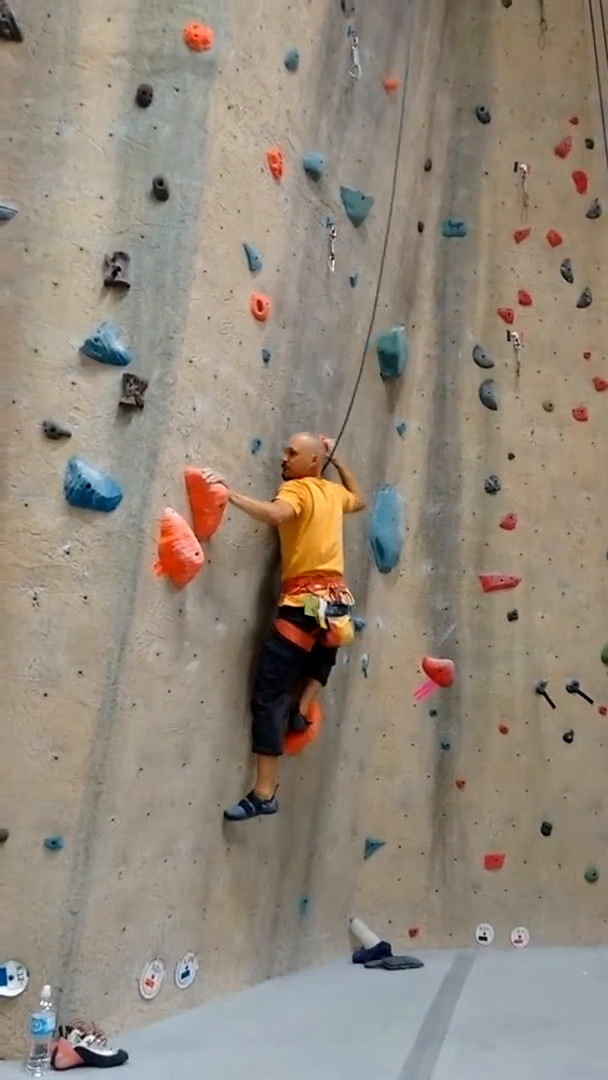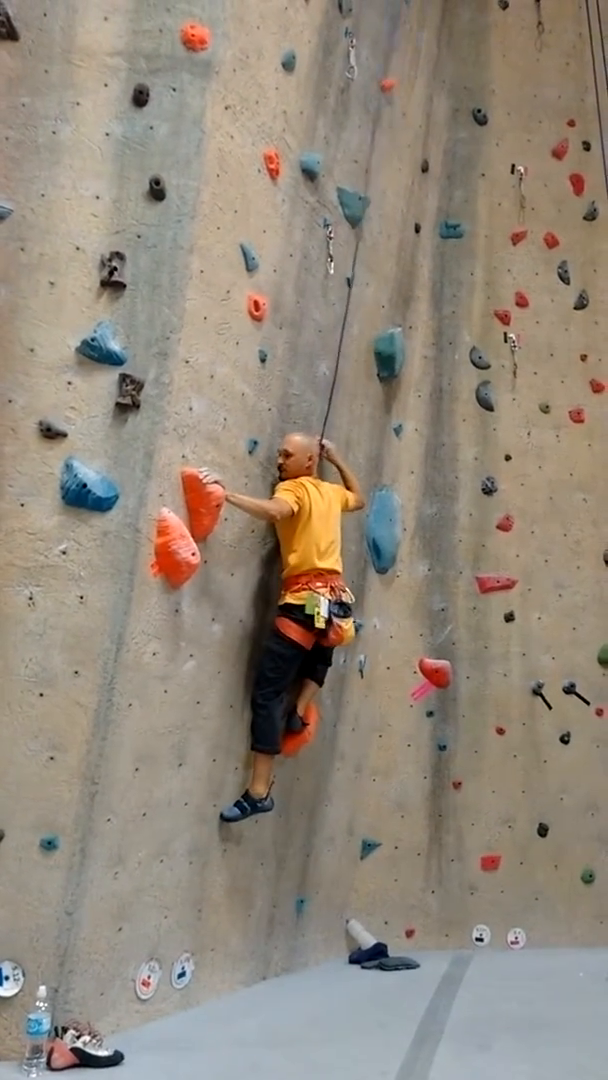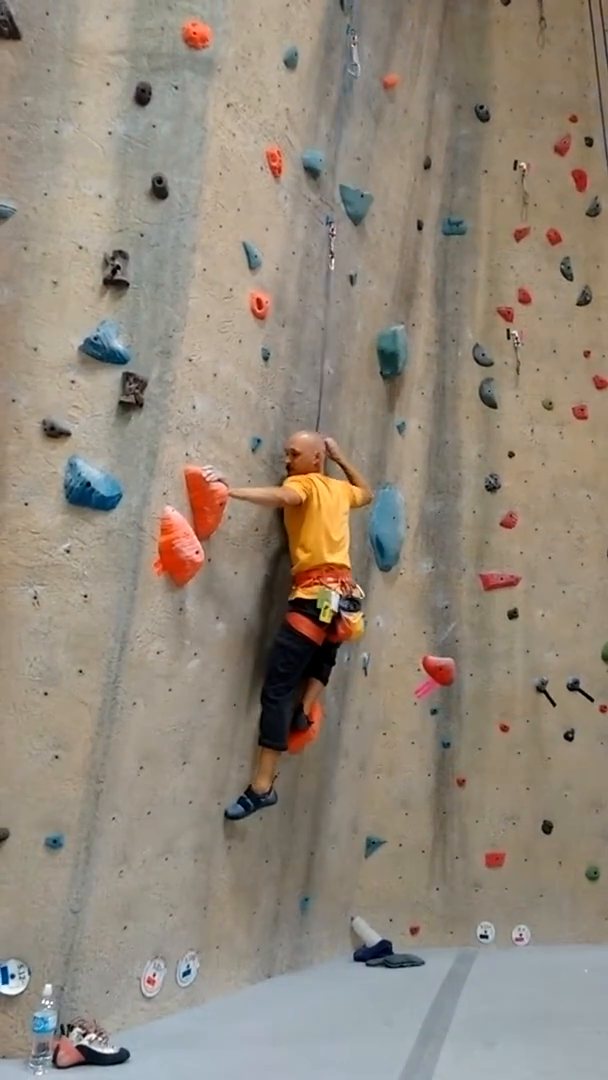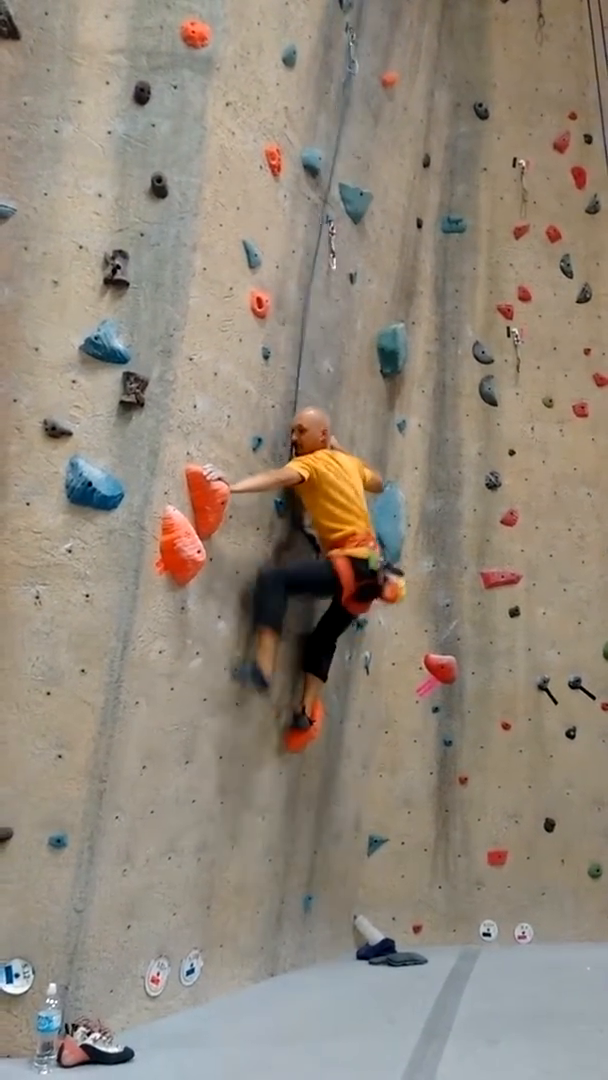
dt=0.4s
person 1, frame 1
left shoulder: (297, 489)
right shoulder: (333, 491)
left elbow: (274, 514)
right elbow: (359, 500)
left wrist: (230, 495)
right wrist: (338, 462)
left hip: (305, 602)
right hip: (335, 600)
left knee: (267, 695)
right knee: (322, 655)
left ankle: (264, 793)
right ankle: (302, 710)
person 1, frame 2
left shoulder: (294, 488)
right shoulder: (330, 491)
left elbow: (273, 511)
right elbow: (359, 498)
left wrist: (228, 495)
right wrist: (337, 460)
left hip: (305, 600)
right hip: (335, 598)
left knee: (267, 693)
right knee: (318, 657)
left ankle: (259, 792)
right ankle: (299, 711)
person 1, frame 3
left shoulder: (301, 484)
right shoulder: (339, 488)
left elbow: (283, 496)
right elbow: (366, 493)
left wrist: (231, 491)
right wrist: (341, 459)
left hip: (316, 596)
right hip: (344, 594)
left knee: (277, 689)
right knee: (322, 656)
left ankle: (262, 787)
right ankle: (305, 709)
person 1, frame 4
left shoulder: (311, 462)
right shoulder: (350, 462)
left elbow: (279, 478)
right elbow: (378, 484)
left wrist: (231, 488)
left hip: (351, 561)
right hip: (370, 565)
left knee: (271, 578)
right knee: (322, 640)
left ankle: (263, 667)
right ankle: (306, 712)
